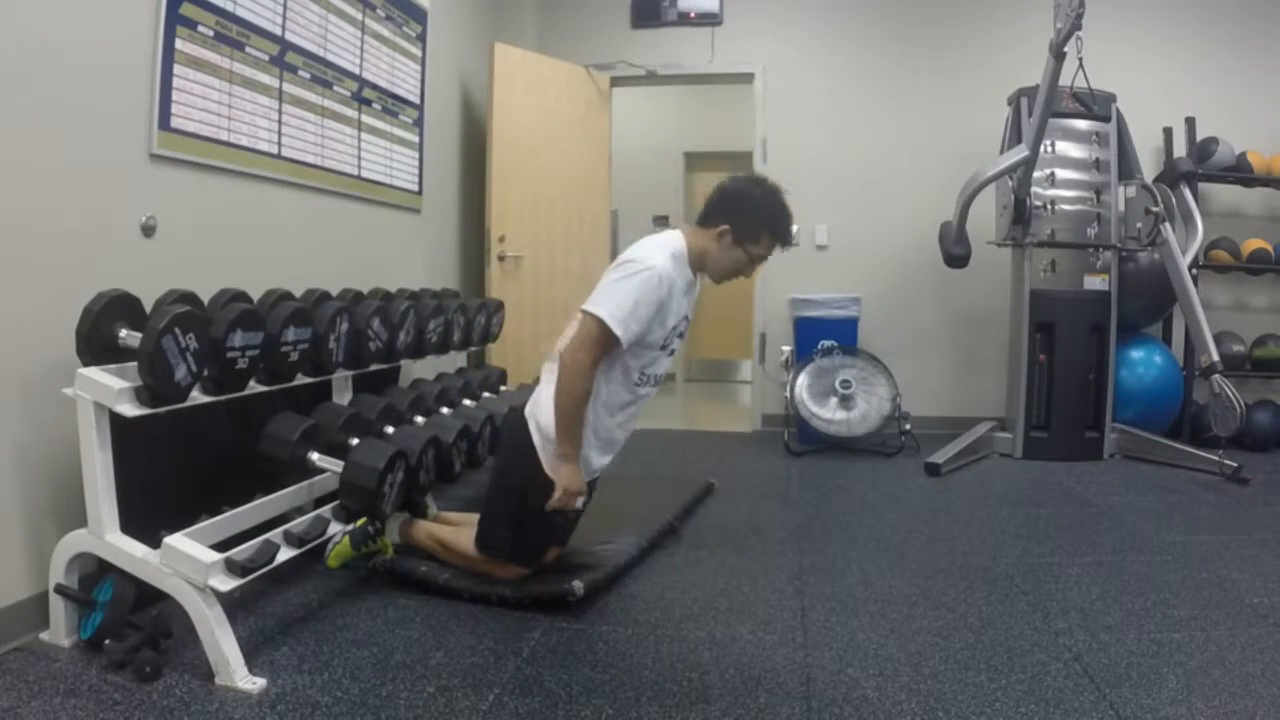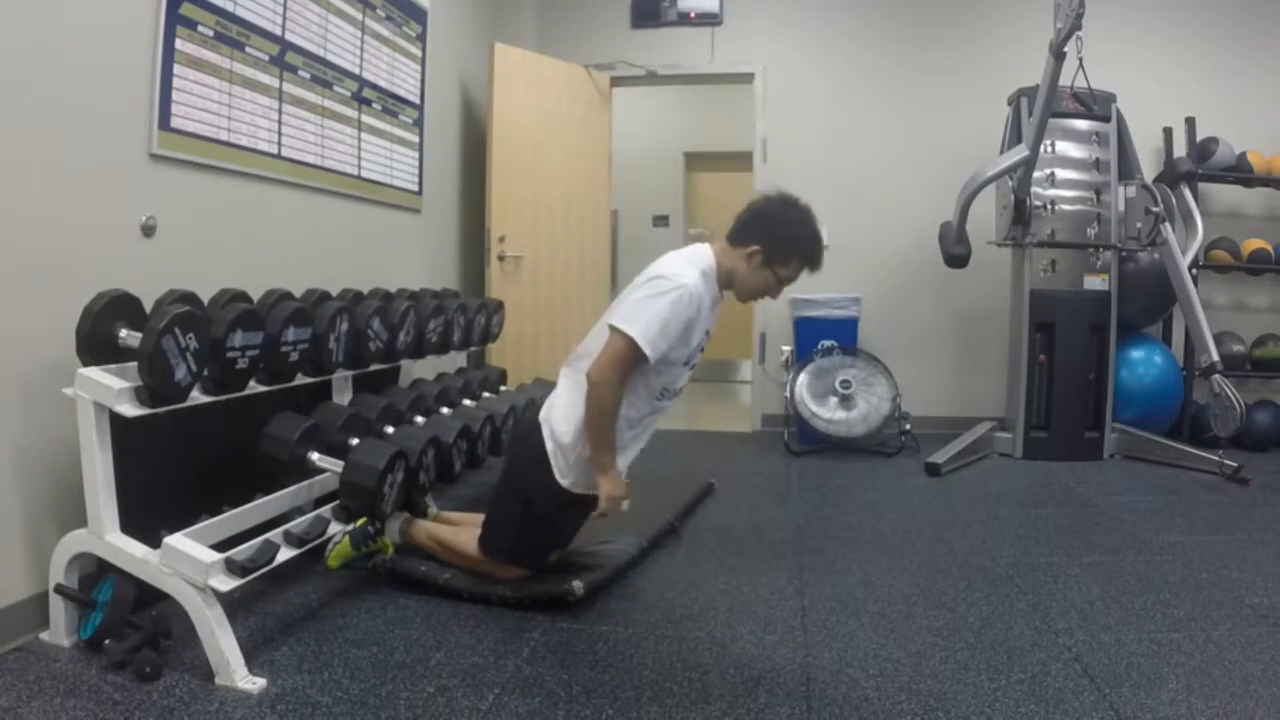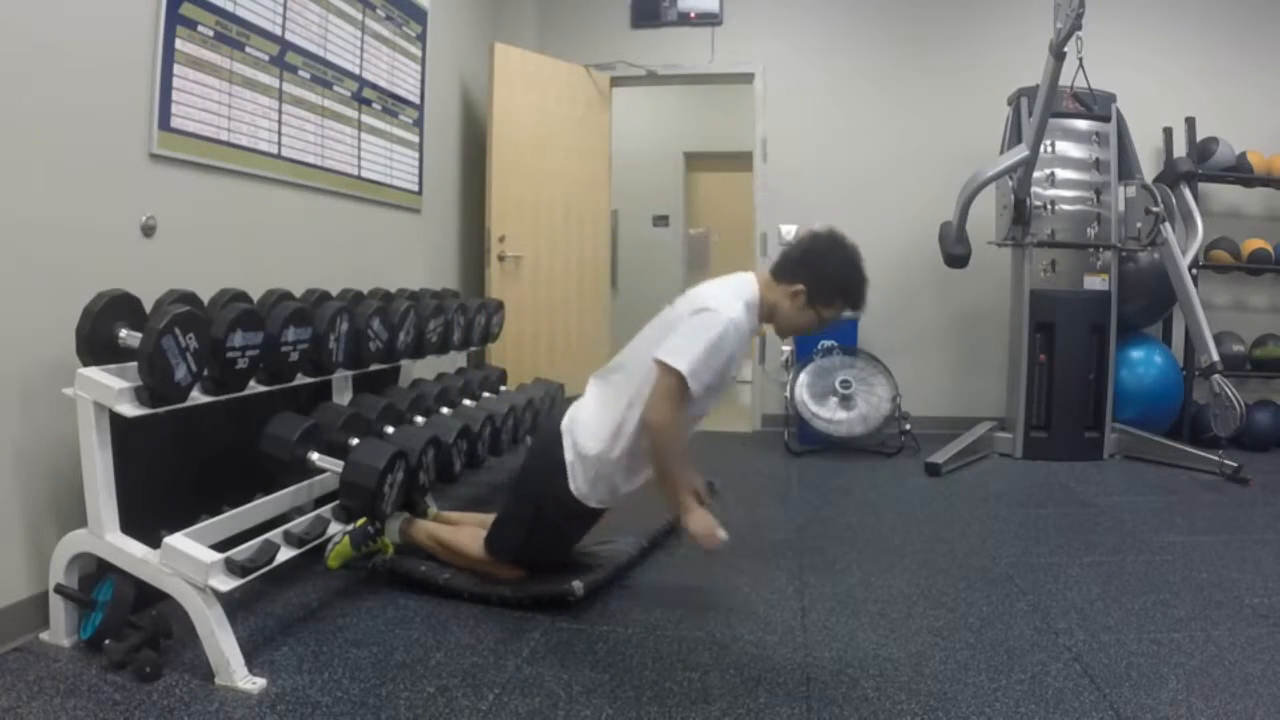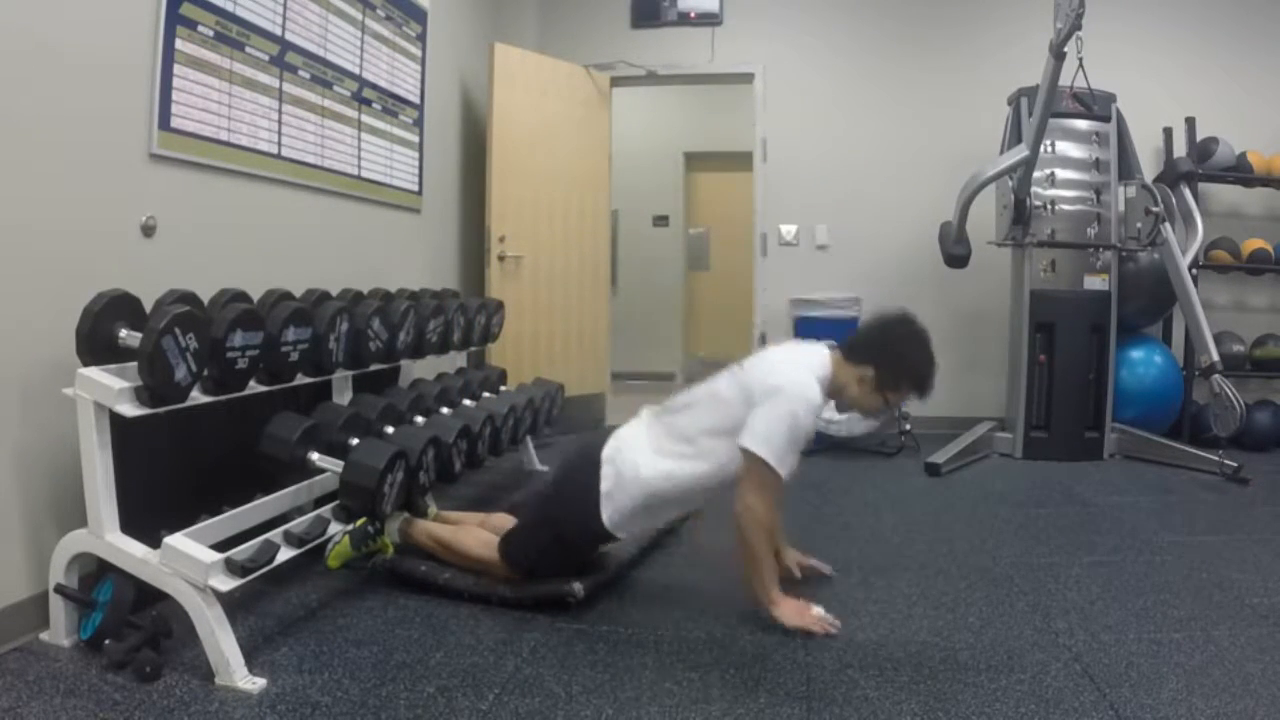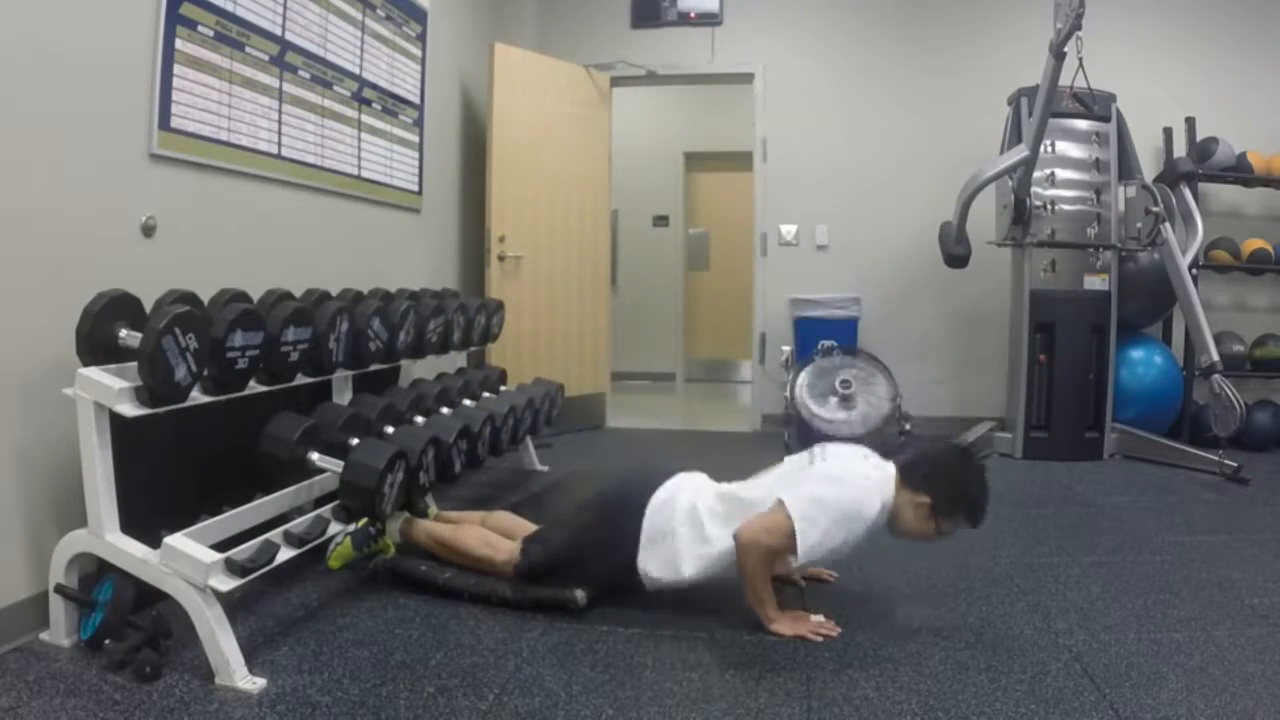
dt=0.2s
person 1, frame 1
left shoulder: (682, 272)
right shoulder: (654, 270)
right elbow: (577, 359)
right wrist: (567, 459)
left hip: (580, 449)
right hip: (548, 446)
left knee: (541, 553)
right knee: (506, 565)
left ankle: (421, 515)
right ankle: (396, 530)
person 1, frame 2
left shoulder: (703, 279)
right shoulder: (683, 287)
right elbow: (603, 377)
left wrist: (607, 465)
right wrist: (609, 471)
left hip: (574, 451)
right hip: (560, 453)
left knee: (538, 553)
right knee: (506, 566)
left ankle: (420, 515)
right ankle: (396, 530)
person 1, frame 3
left shoulder: (736, 297)
right shoulder: (726, 318)
right elbow: (662, 415)
left wrist: (685, 478)
right wrist: (686, 507)
left hip: (583, 454)
right hip: (575, 464)
left knee: (521, 545)
right knee: (504, 566)
left ankle: (421, 516)
right ankle: (397, 533)
person 1, frame 4
left shoulder: (801, 360)
right shoulder: (796, 397)
left elbow: (750, 470)
right elbow: (752, 500)
left wrist: (778, 549)
right wrist: (772, 596)
left hip: (619, 458)
right hip: (607, 489)
left knee: (519, 539)
right knee: (512, 565)
left ankle: (416, 514)
right ankle: (397, 531)
person 1, frame 5
left shoulder: (863, 466)
right shoulder: (859, 501)
right elbow: (751, 538)
left wrist: (788, 561)
right wrist: (773, 614)
left hip: (660, 502)
right hip: (642, 536)
left knee: (527, 537)
right knee: (513, 558)
left ankle: (418, 513)
right ankle: (396, 530)
